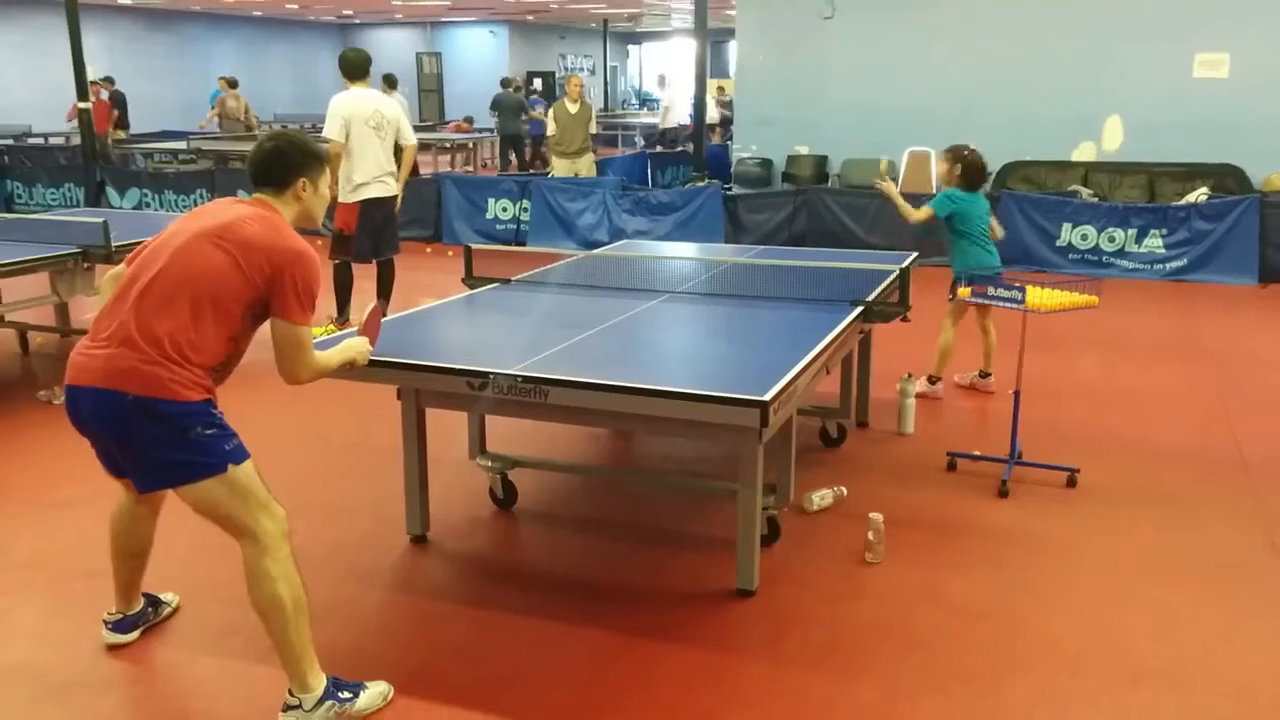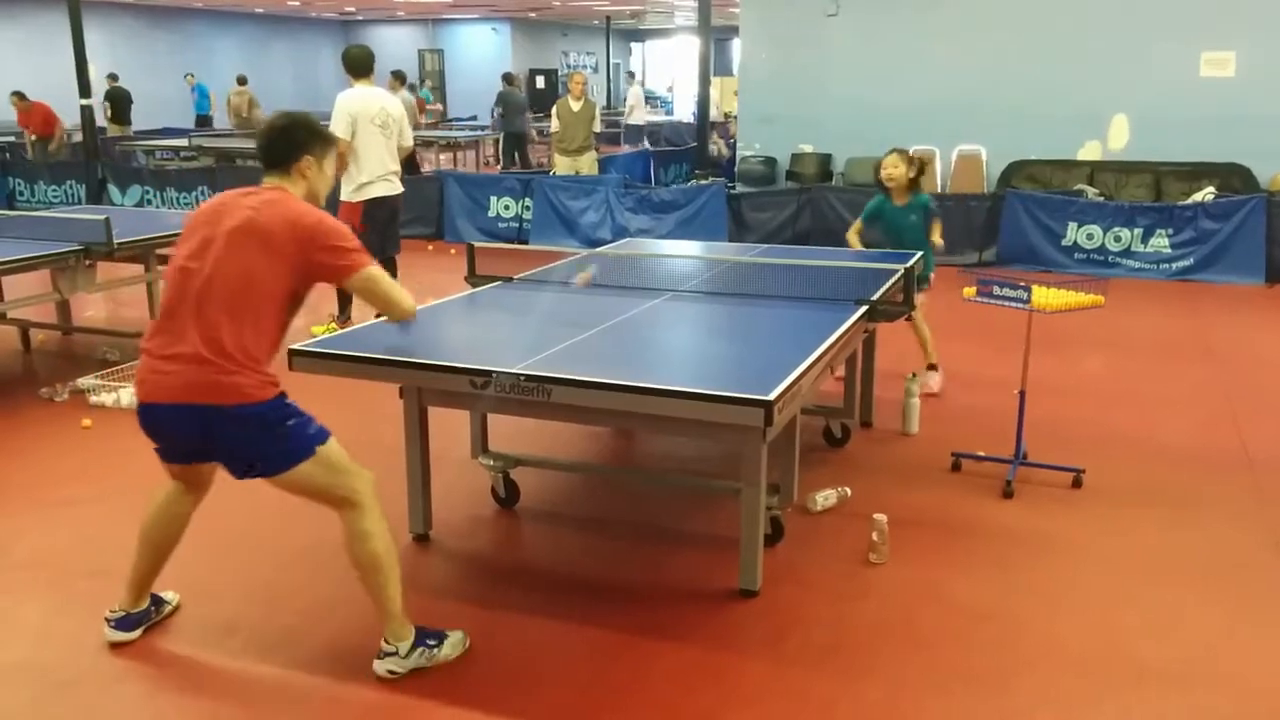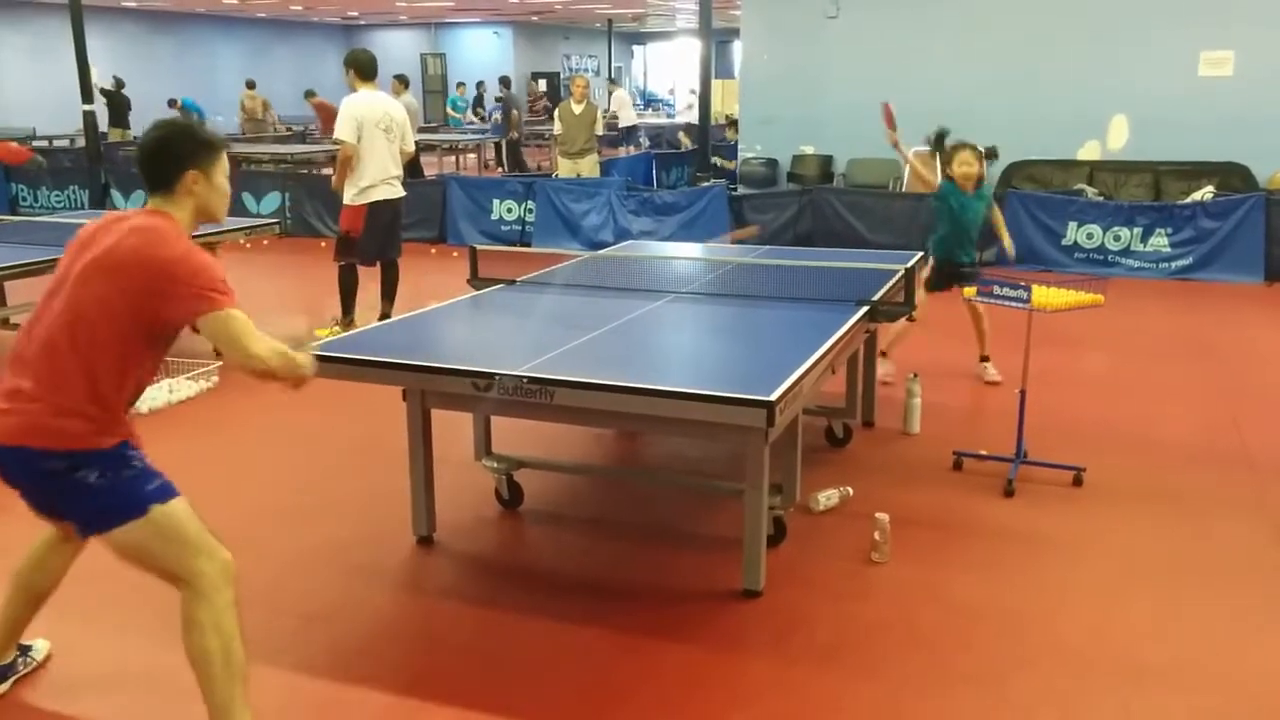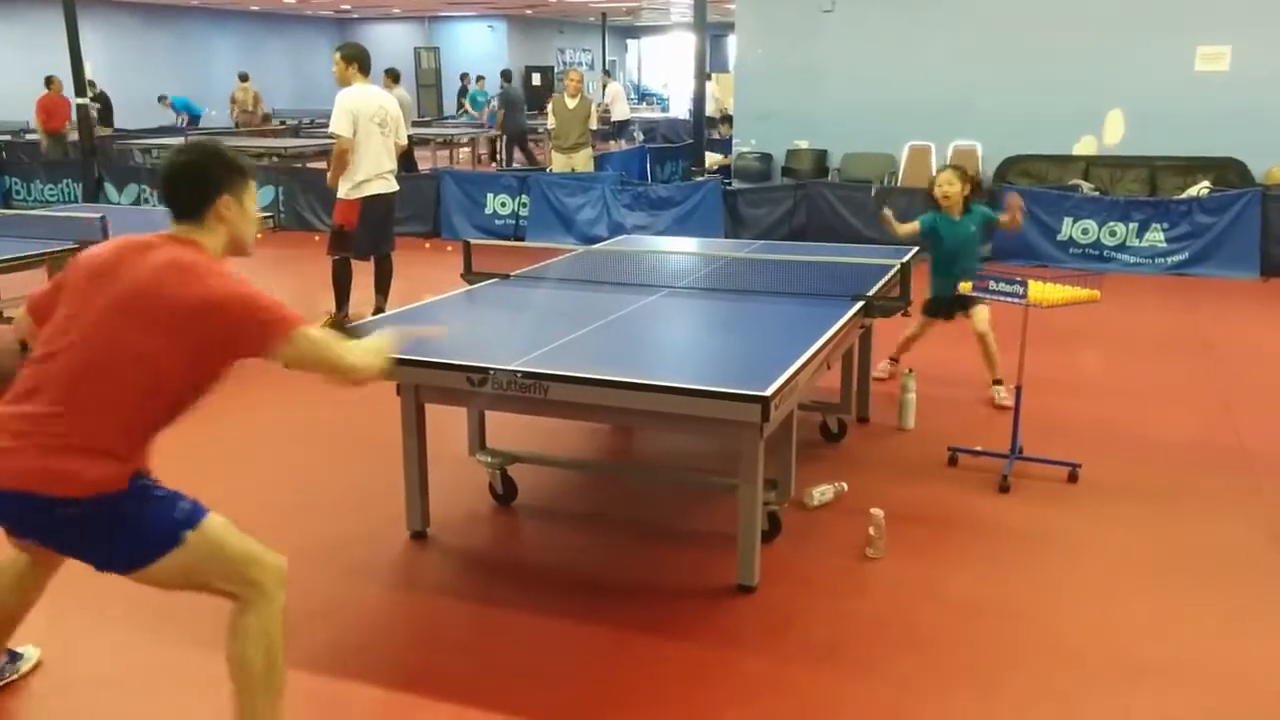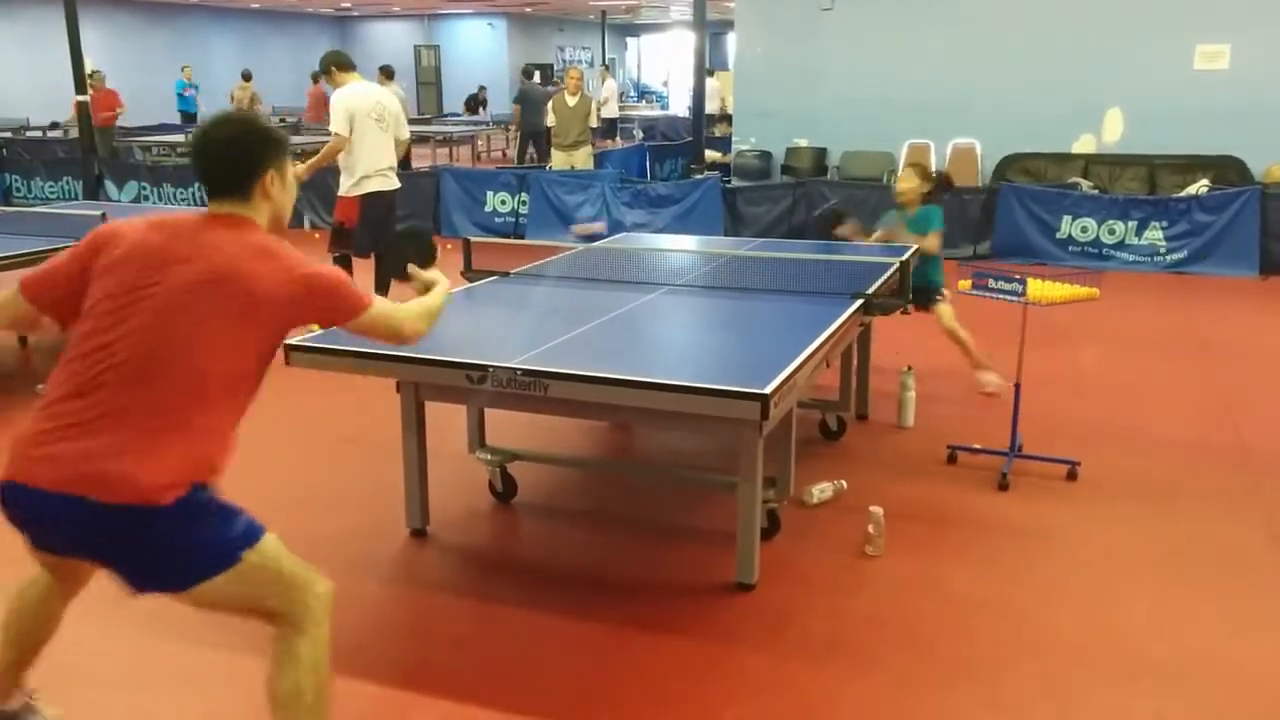
dt=1s
person 1, frame 1
left shoulder: (208, 213)
right shoulder: (292, 253)
left elbow: (113, 283)
right elbow: (297, 370)
right wrist: (350, 351)
left hip: (85, 382)
right hip: (155, 396)
left knee: (142, 490)
right knee: (265, 530)
left ankle: (127, 611)
person 1, frame 2
left shoulder: (211, 209)
right shoulder: (312, 225)
right elbow: (400, 308)
right wrist: (391, 294)
left hip: (157, 391)
right hip: (233, 399)
left knee: (187, 484)
right knee: (358, 495)
left ankle: (130, 609)
right ankle: (400, 643)
person 1, frame 3
left shoulder: (104, 230)
right shoulder: (178, 256)
right elbow: (259, 360)
right wrist: (299, 363)
right hip: (73, 443)
left knee: (72, 528)
right knee: (209, 573)
person 1, frame 4
left shoulder: (102, 255)
right shoulder: (223, 295)
right elbow: (355, 366)
right wrist: (384, 339)
right hip: (83, 487)
right knee: (262, 580)
person 1, frame 5
left shoulder: (120, 238)
right shoulder: (294, 277)
right elbow: (410, 326)
right wrist: (435, 288)
right hip: (143, 497)
left knee: (63, 570)
right knee: (306, 607)
person 2, frame 1
left shoulder: (341, 102)
right shoulder: (389, 103)
left elbow: (335, 151)
right elbow: (411, 146)
left wrist: (332, 184)
right wrist: (399, 184)
left hip: (356, 193)
right hip: (387, 192)
left knee: (342, 258)
right knee: (385, 256)
left ankle: (341, 322)
person 2, frame 2
left shoulder: (347, 99)
right shoulder: (392, 101)
left elbow: (341, 148)
right elbow: (407, 146)
left wrist: (338, 171)
left hip: (359, 191)
right hip: (391, 189)
right knee: (387, 256)
left ankle: (343, 319)
person 2, frame 3
left shoulder: (352, 103)
right shoulder: (395, 106)
left elbow: (348, 152)
right elbow: (408, 151)
left wrist: (338, 179)
left hip: (362, 196)
right hip: (392, 193)
left knee: (346, 260)
right knee: (388, 259)
left ankle: (346, 323)
right ankle: (385, 317)
person 2, frame 4
left shoulder: (347, 98)
right shoulder: (389, 99)
left elbow: (343, 146)
right elbow: (401, 145)
left wrist: (333, 175)
left hip: (357, 189)
right hip: (386, 187)
left knee: (340, 254)
right knee: (382, 253)
left ankle: (341, 316)
right ankle: (380, 312)
person 2, frame 5
left shoulder: (342, 97)
right shoulder: (387, 96)
left elbow: (338, 143)
right elbow: (403, 141)
left wrist: (310, 167)
left hip: (358, 188)
right hip: (387, 184)
left knee: (341, 251)
right knee: (383, 250)
person 3, frame 1
left shoulder: (948, 197)
right shoulder: (980, 198)
left elbow: (916, 217)
right elbow: (997, 234)
left wrist: (894, 194)
left hip: (970, 270)
right hip: (992, 267)
left knee: (949, 323)
right knee: (985, 322)
left ankle: (933, 381)
right ankle: (985, 376)
person 3, frame 2
left shoulder: (922, 201)
right shoulder: (878, 204)
left elbow: (935, 221)
right elbow: (852, 232)
left wrist: (936, 238)
left hip: (919, 269)
left knee: (916, 320)
left ankle: (933, 369)
person 3, frame 3
left shoulder: (983, 194)
right shoulder: (946, 189)
left elbow: (995, 213)
right elbow: (922, 174)
left wrist: (1006, 237)
right wrist: (900, 148)
left hip: (968, 260)
right hip: (942, 258)
left knee: (978, 311)
right knee: (917, 313)
left ankle: (985, 362)
right ankle: (883, 356)
person 3, frame 4
left shoulder: (978, 214)
right shoulder: (932, 220)
left elbow: (1010, 223)
right elbow: (901, 231)
left wrist: (1014, 213)
right wrist: (889, 221)
right hip: (943, 289)
left knee: (982, 331)
right knee: (915, 333)
left ankle: (998, 386)
right ankle: (892, 362)
person 3, frame 5
left shoulder: (932, 213)
right shoulder: (894, 215)
left elbow: (932, 248)
right elbow: (872, 243)
left wrist: (903, 235)
left hip: (929, 282)
left knee: (949, 326)
left ankle: (985, 370)
